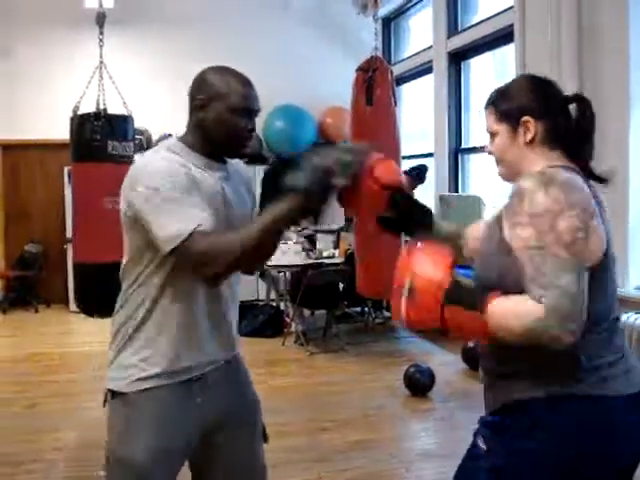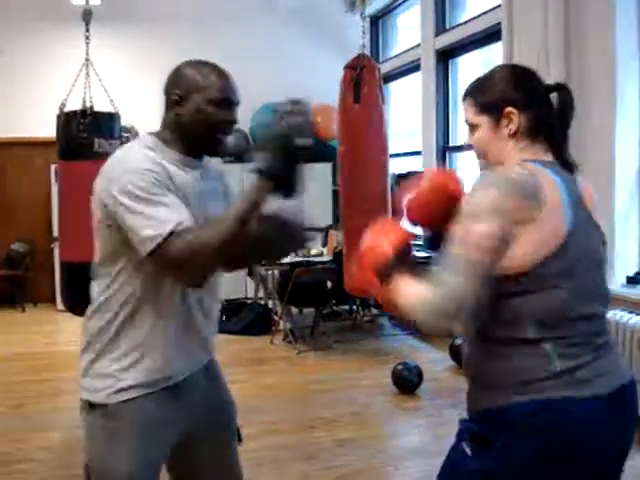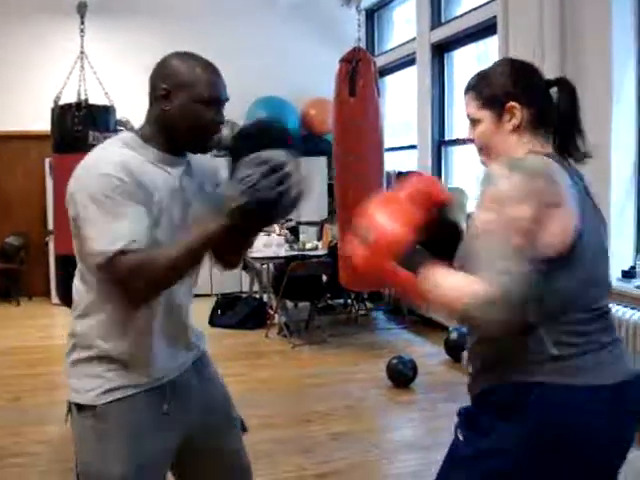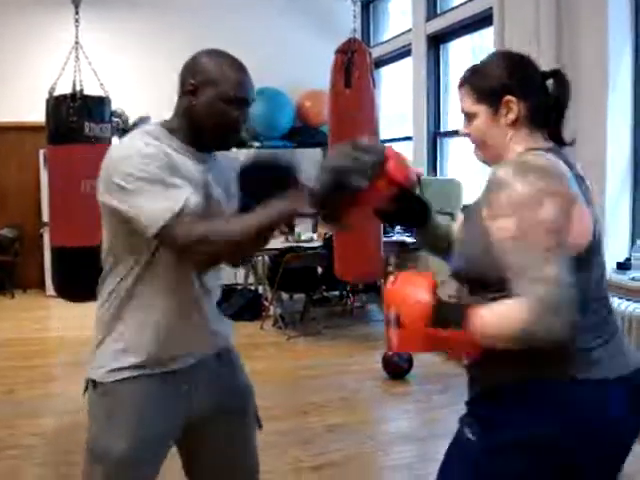
dt=0.3s
person 1, frame 1
left shoulder: (235, 172)
right shoulder: (159, 171)
left elbow: (251, 259)
right elbow: (213, 263)
left wrist: (294, 205)
right wrist: (292, 200)
left hip: (219, 365)
right hip: (154, 375)
person 1, frame 2
left shoulder: (211, 171)
right shoulder: (133, 170)
left elbow: (227, 255)
right elbow: (192, 263)
left wrist: (278, 233)
right wrist: (266, 176)
left hip: (193, 370)
right hip: (128, 384)
person 1, frame 3
left shoulder: (200, 167)
right shoulder: (108, 171)
left elbow: (229, 255)
right elbow: (133, 284)
left wrist: (254, 210)
right wrist: (229, 213)
left hip: (186, 364)
right hip: (117, 387)
person 1, frame 4
left shoulder: (222, 163)
right shoulder: (135, 159)
right elbow: (200, 246)
left wrist: (273, 207)
right wrist: (303, 197)
left hip: (210, 356)
right hip: (135, 369)
person 2, frame 1
left shoulder: (540, 194)
right shoulder: (576, 189)
left elbow: (555, 319)
right elbow: (482, 245)
left wrist: (460, 300)
right wrist: (420, 221)
left hip: (553, 420)
person 2, frame 2
left shoulder: (506, 188)
right shoulder: (573, 186)
left elbow: (441, 312)
left wrist: (392, 273)
right wrist: (455, 224)
left hip: (537, 423)
person 2, frame 3
left shoulder: (512, 179)
right shoulder: (570, 179)
left elbow: (495, 302)
left wrist: (413, 268)
right wrist: (454, 239)
left hip: (541, 410)
person 2, frame 4
left shoulder: (519, 179)
right shoulder: (562, 169)
left elbow: (544, 316)
left wrist: (453, 320)
right wrist: (413, 214)
left hip: (541, 414)
